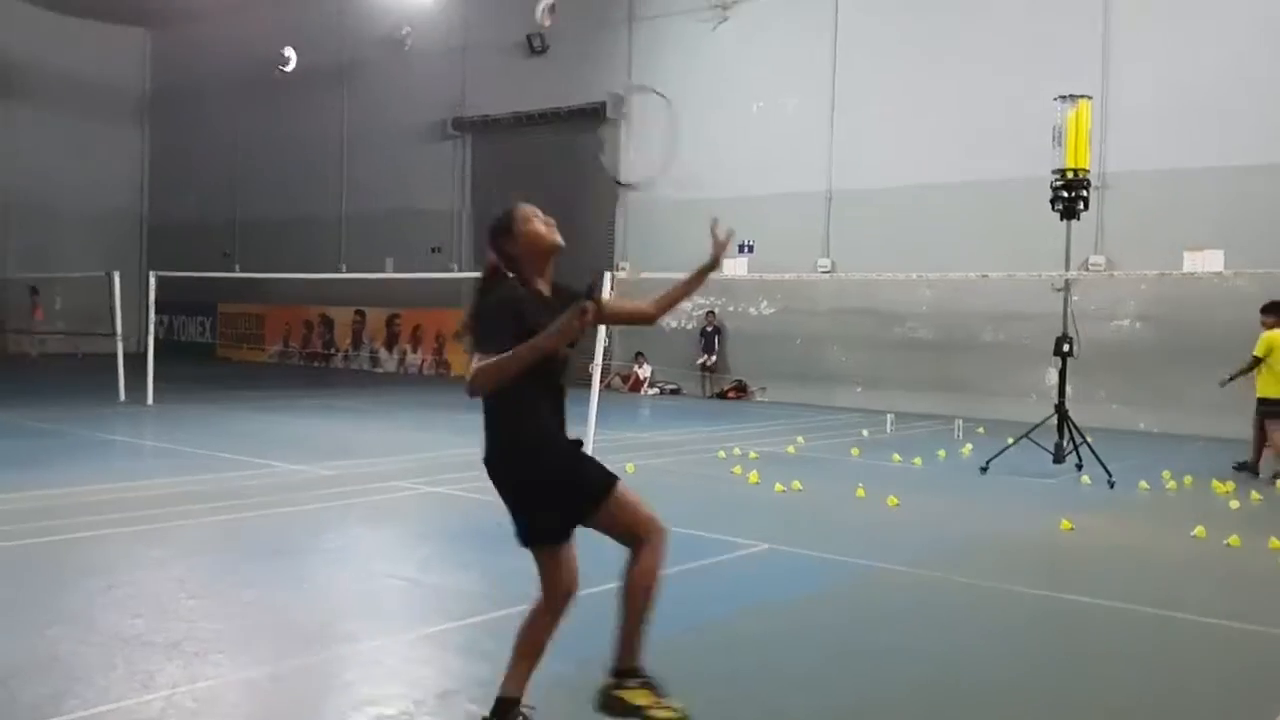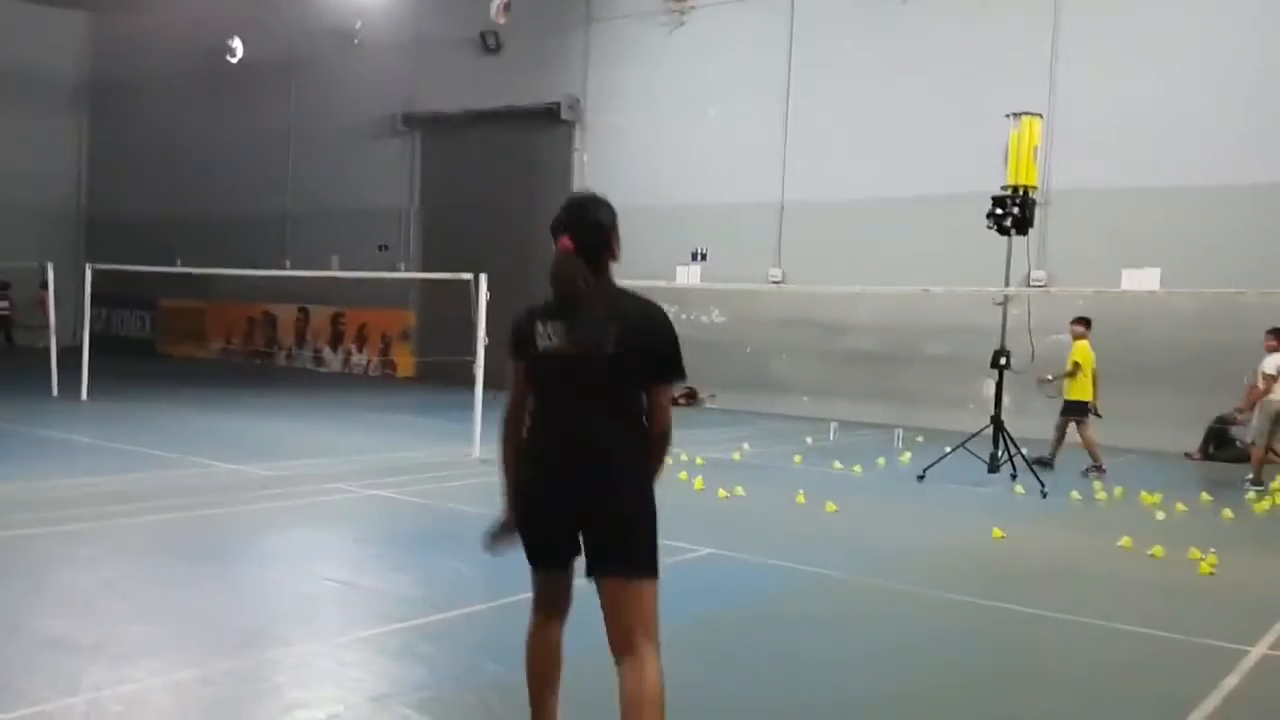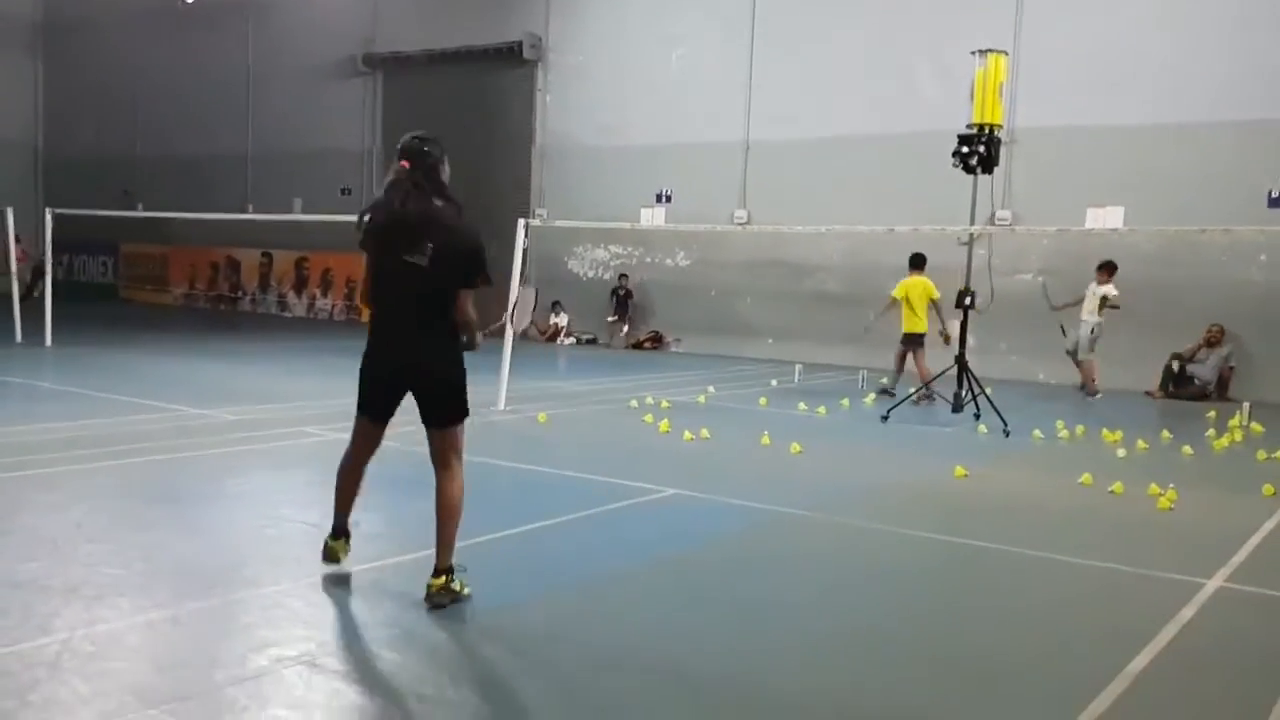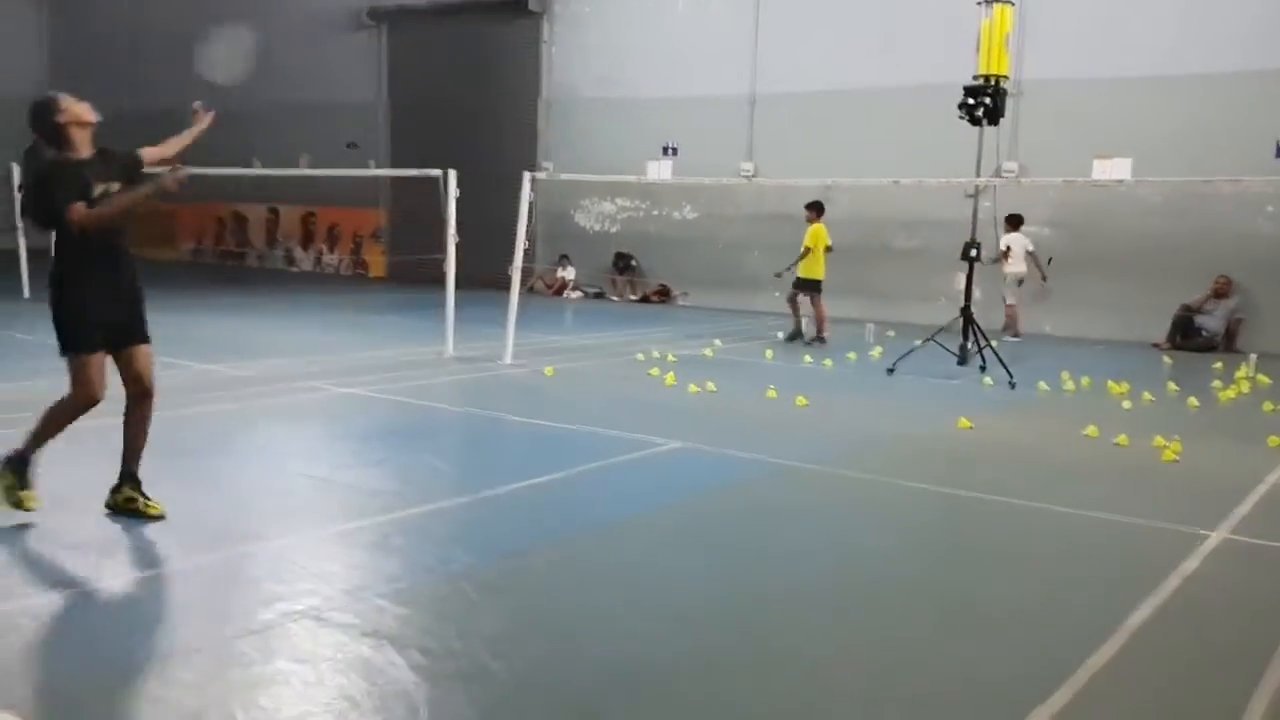
dt=1s
person 1, frame 1
left shoulder: (561, 300)
right shoulder: (507, 304)
left elbow: (646, 312)
right elbow: (478, 382)
left wrist: (708, 268)
right wrist: (548, 342)
left hip: (544, 454)
right hip: (528, 457)
left knee: (557, 592)
right knee: (647, 535)
right ankle: (625, 677)
person 1, frame 2
left shoulder: (536, 320)
right shoulder: (646, 320)
left elbow: (517, 417)
right elbow: (660, 425)
left wrist: (515, 503)
right wrist: (641, 483)
left hip: (544, 486)
right hip: (618, 483)
left knee: (548, 611)
right knee: (638, 652)
person 1, frame 3
left shoulder: (379, 223)
right shoulder: (460, 234)
left elbow: (369, 294)
right elbow: (463, 313)
right wrist: (472, 336)
left hip: (384, 354)
right hip: (438, 359)
left knee: (360, 449)
right knee: (449, 465)
left ankle: (338, 538)
right ankle: (443, 575)
person 1, frame 4
left shoulder: (108, 160)
right shoulder: (61, 169)
left elbow: (161, 150)
right elbow: (83, 222)
left wrist: (198, 127)
right wrist: (148, 192)
left hip: (120, 289)
right hip: (78, 293)
left knee: (143, 387)
right knee: (89, 394)
left ankle: (128, 487)
